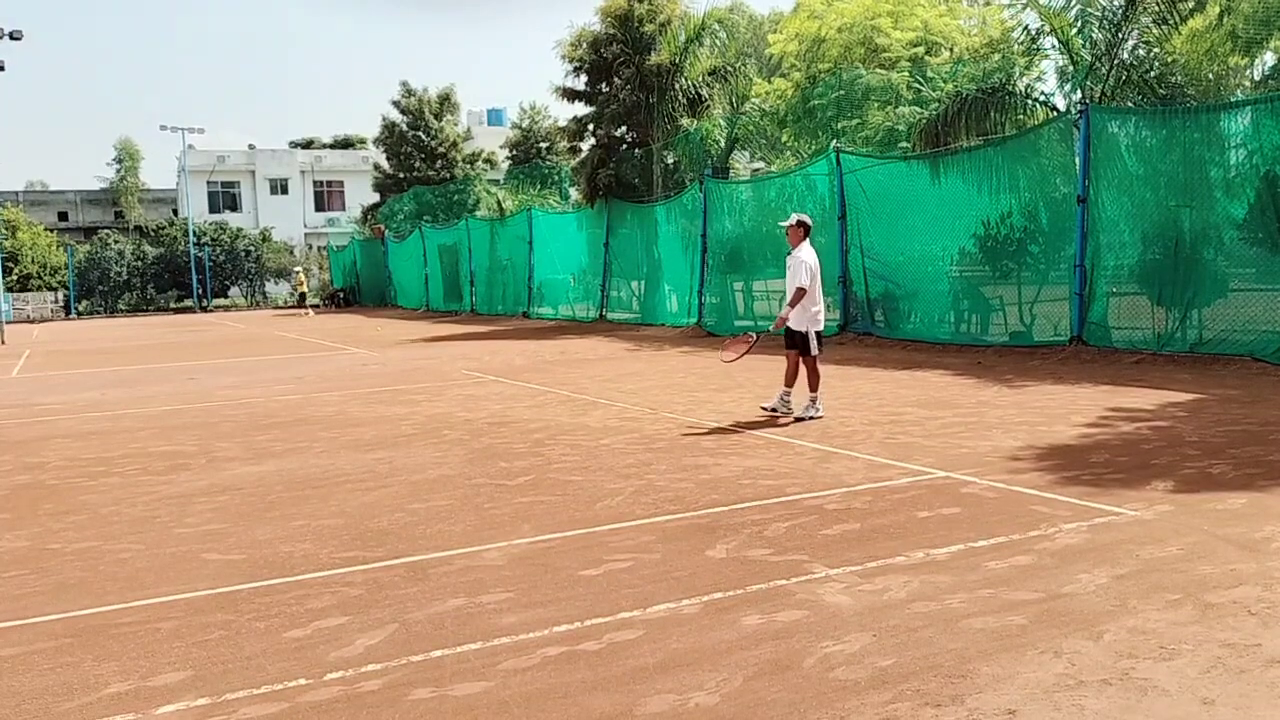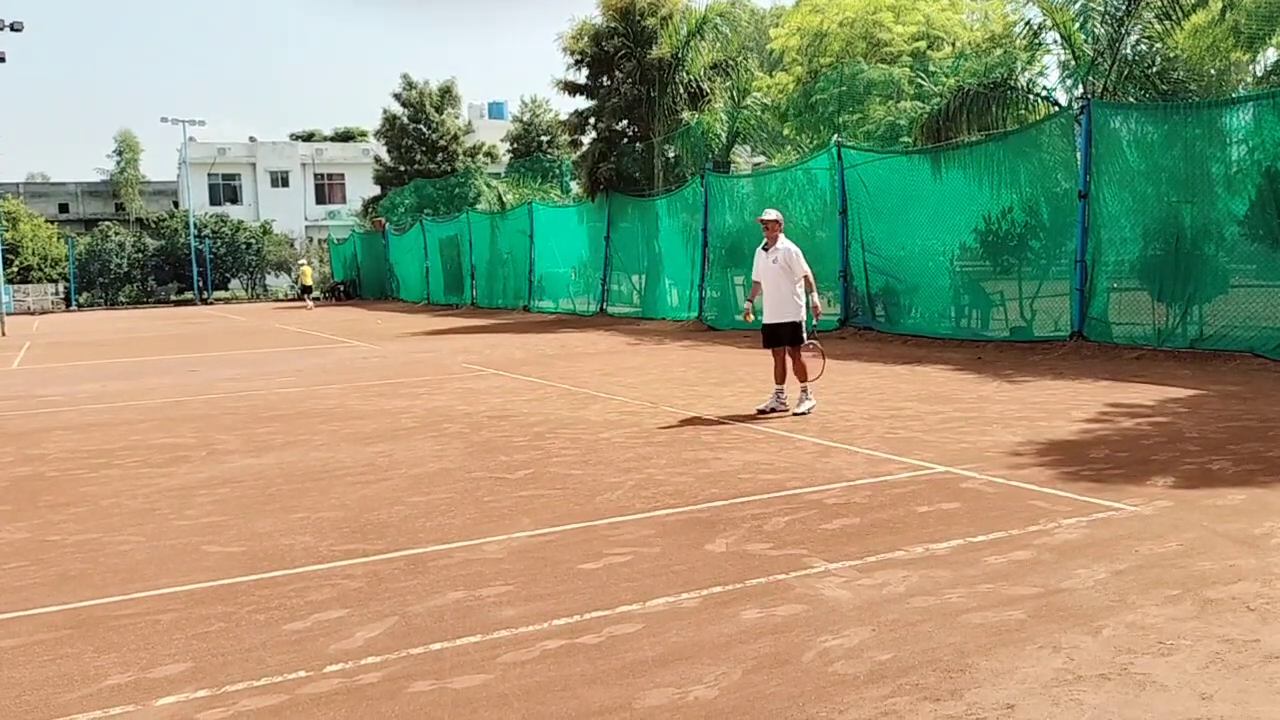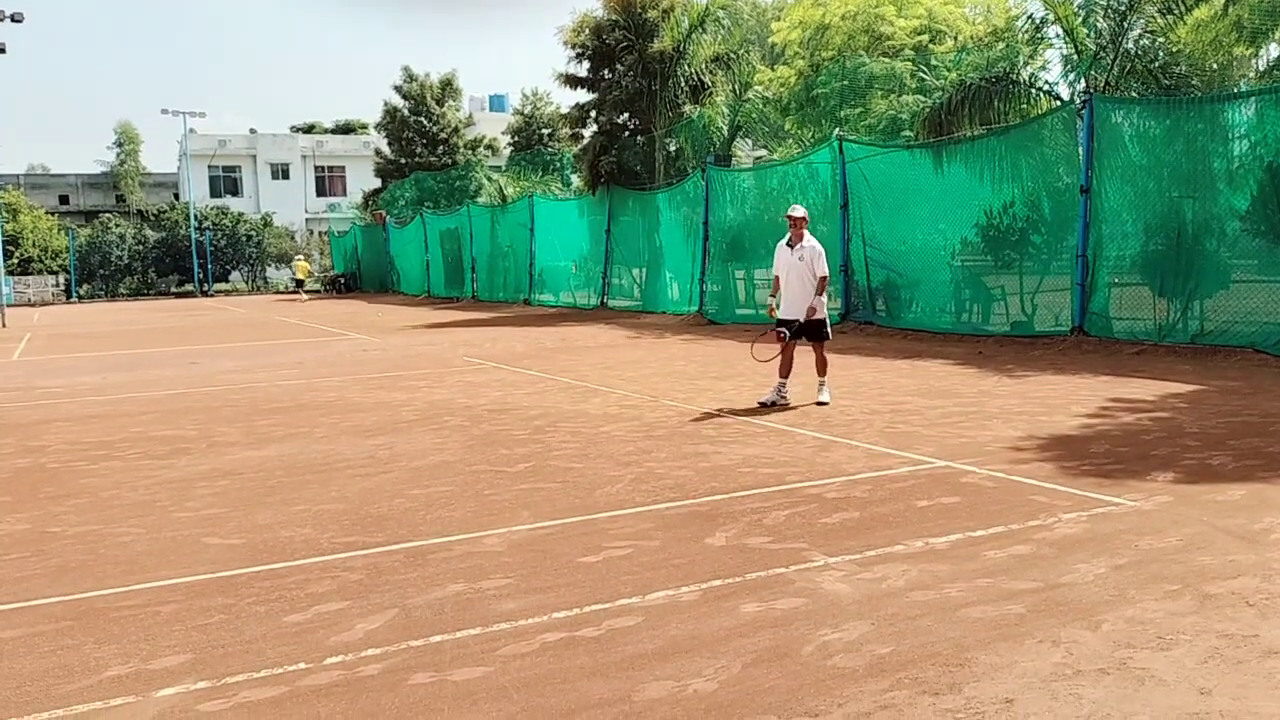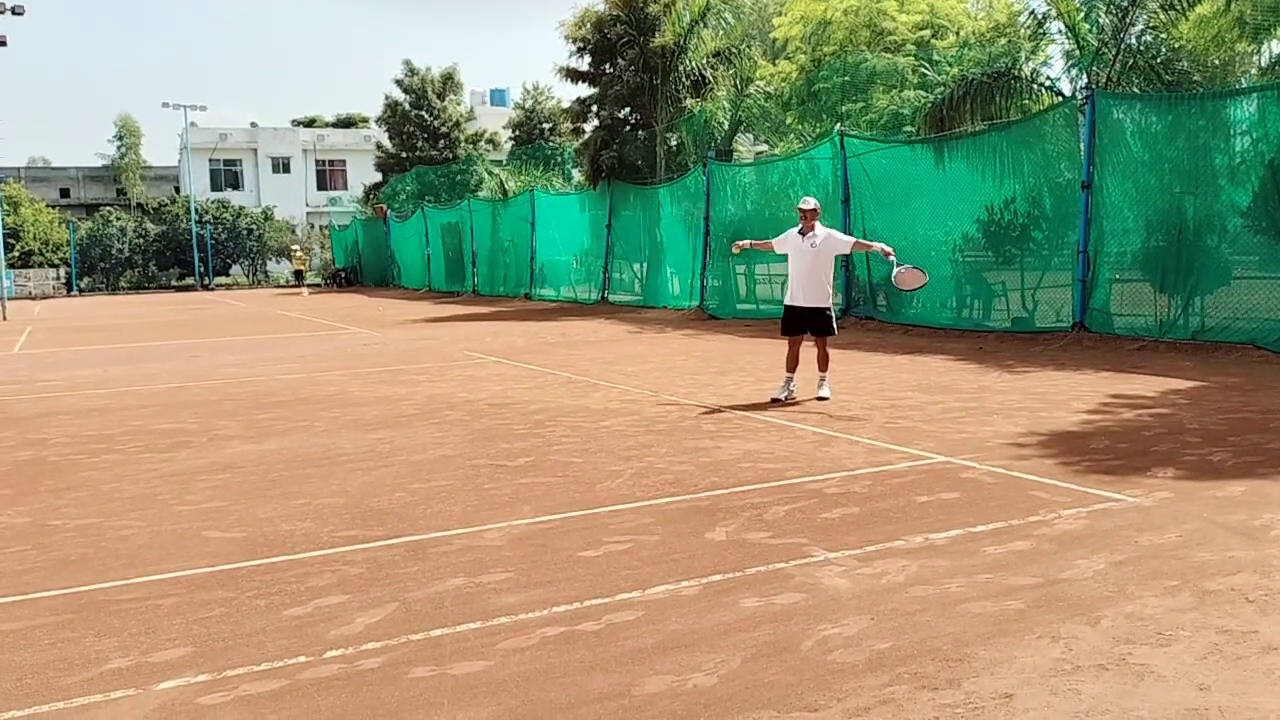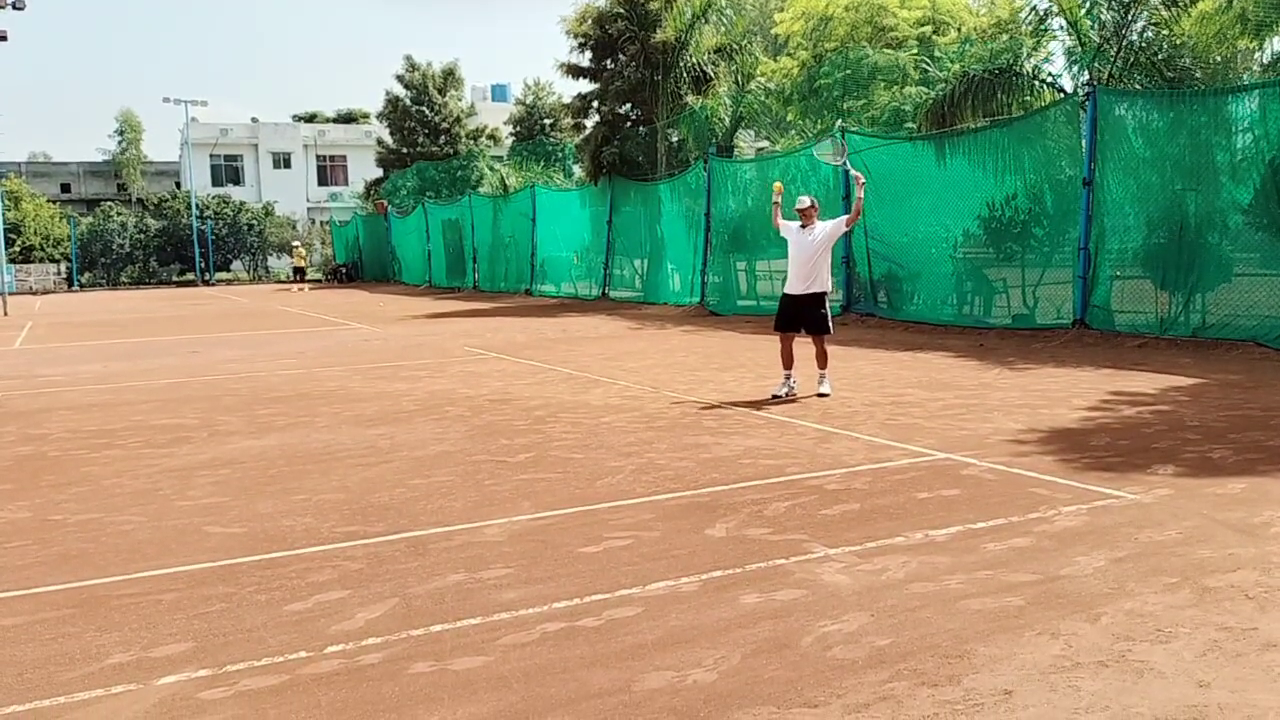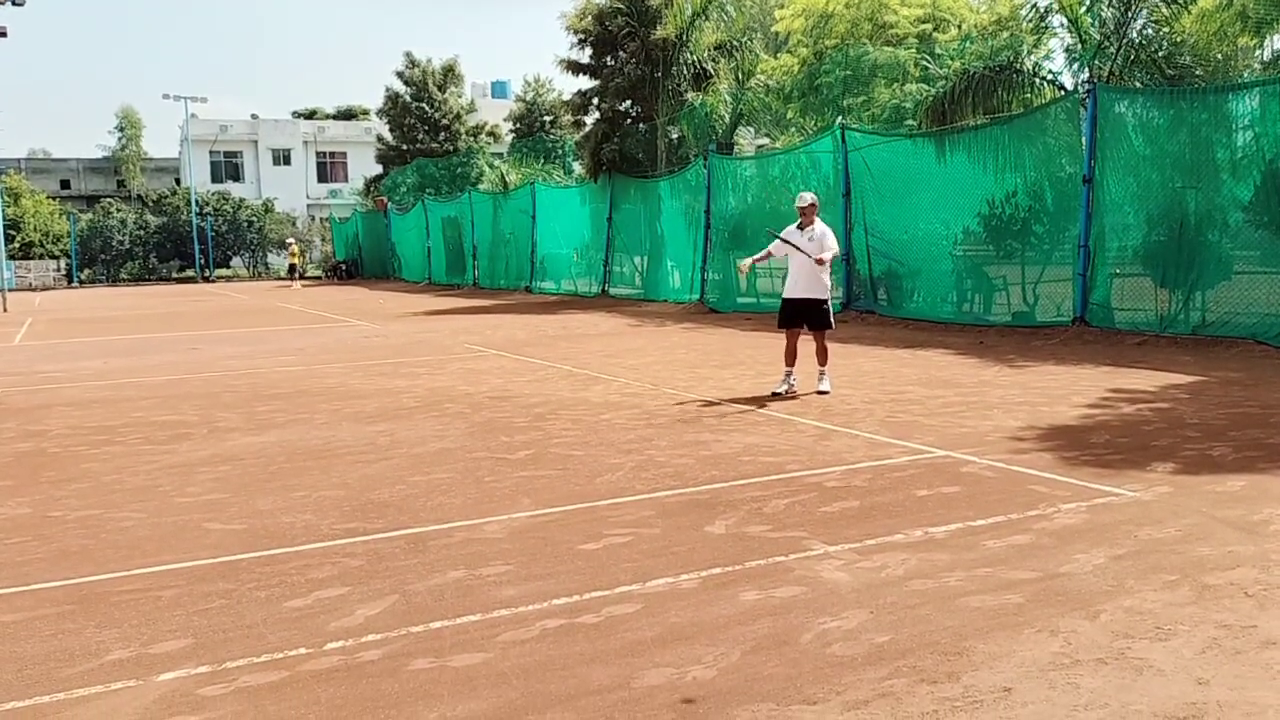
dt=0.7s
person 1, frame 1
left shoulder: (803, 257)
right shoulder: (796, 255)
left elbow: (802, 289)
left wrist: (785, 312)
left hip: (807, 320)
right hip: (796, 320)
left knee: (809, 361)
right knee: (791, 358)
left ankle: (815, 406)
right ankle: (784, 401)
person 1, frame 2
left shoulder: (789, 249)
right shoulder: (760, 252)
left elbow: (806, 275)
right elbow: (757, 281)
left wrist: (814, 298)
right wrist: (749, 303)
left hip: (791, 314)
right hip: (771, 315)
left knee: (795, 354)
right knee: (778, 355)
left ankle: (806, 396)
right ankle: (780, 398)
person 1, frame 3
left shoulder: (814, 247)
right shoulder: (781, 247)
left elbow: (823, 277)
left wrist: (815, 302)
right wrist: (772, 299)
left hip: (812, 311)
right hip: (788, 311)
left knee: (819, 349)
right knee: (786, 350)
left ankle: (823, 388)
right ankle: (781, 392)
person 1, frame 4
left shoulder: (828, 236)
right shoulder: (791, 235)
left elbow: (855, 244)
right elbow: (771, 245)
left wrist: (878, 246)
right wrist: (749, 243)
left hip: (819, 302)
right hip: (794, 301)
left knee: (821, 343)
right knee: (793, 343)
left ankle: (823, 383)
right ankle: (788, 385)
person 1, frame 5
left shoulder: (827, 229)
right shoulder: (792, 229)
left elbow: (854, 215)
right elbow: (776, 222)
left wrist: (859, 188)
right wrist: (777, 198)
left hip: (815, 294)
right hip: (791, 294)
left knee: (819, 341)
right knee: (785, 339)
left ankle: (823, 380)
right ankle: (788, 382)
person 1, frame 6
left shoulder: (823, 231)
right shoulder: (790, 231)
left elbow: (834, 251)
right elbow: (772, 251)
left wrist: (825, 256)
right wrist: (752, 260)
left hip: (817, 295)
right hip: (791, 295)
left knee: (819, 338)
right knee: (791, 338)
left ankle: (823, 377)
right ankle: (789, 380)
